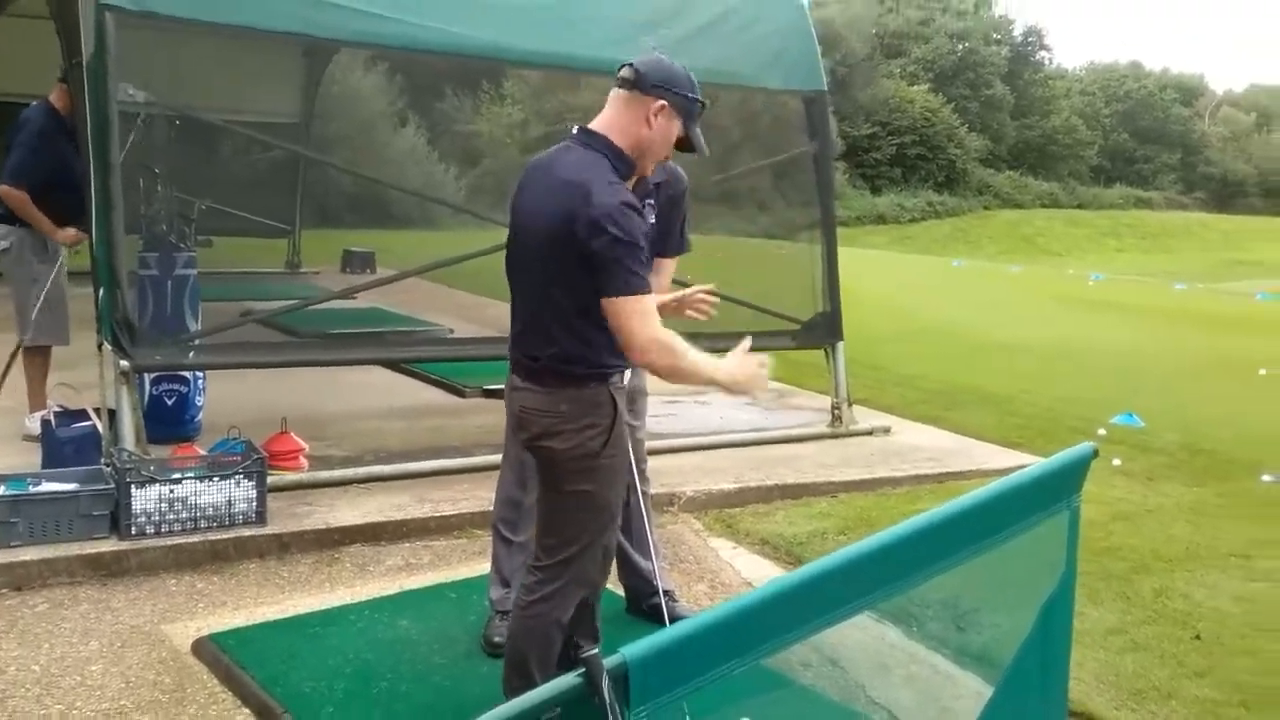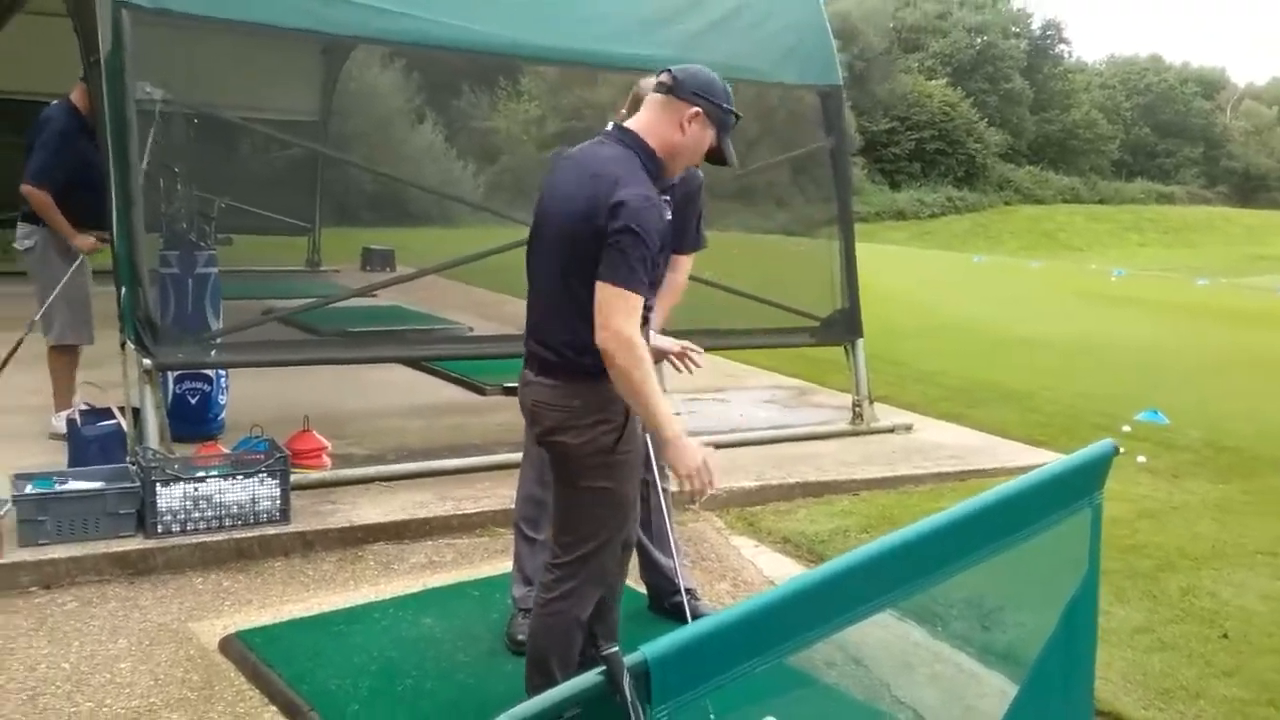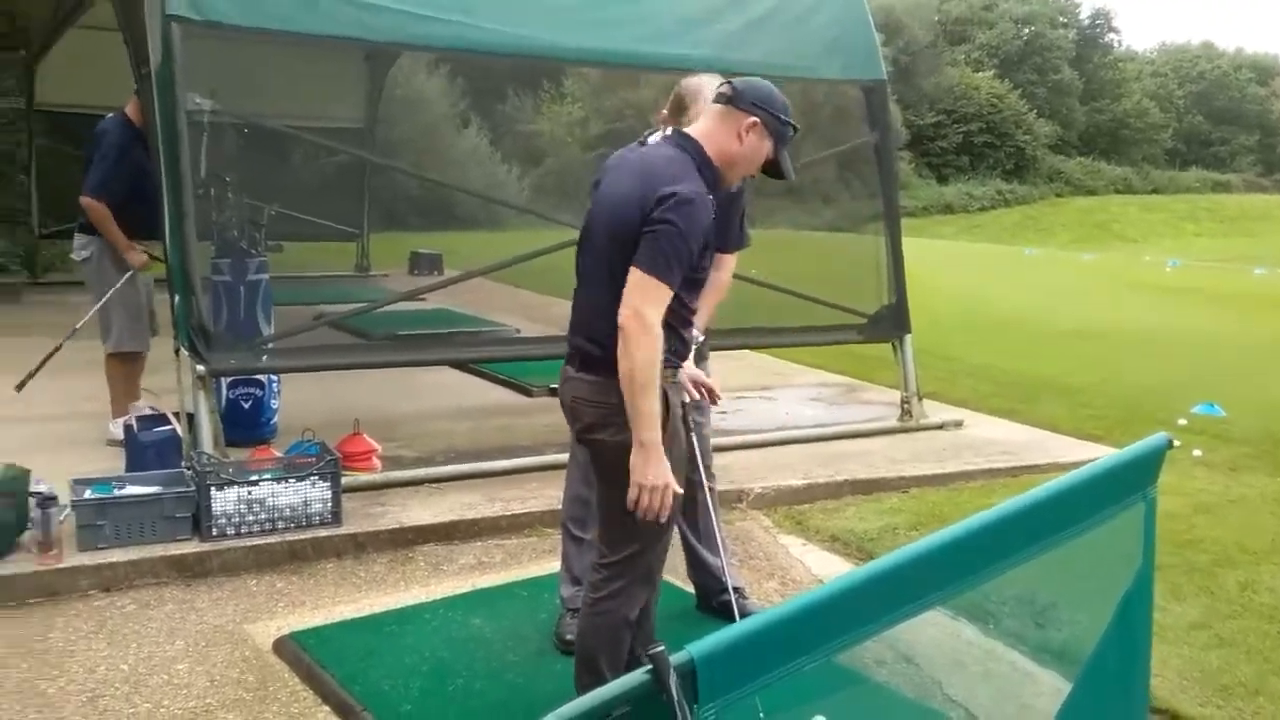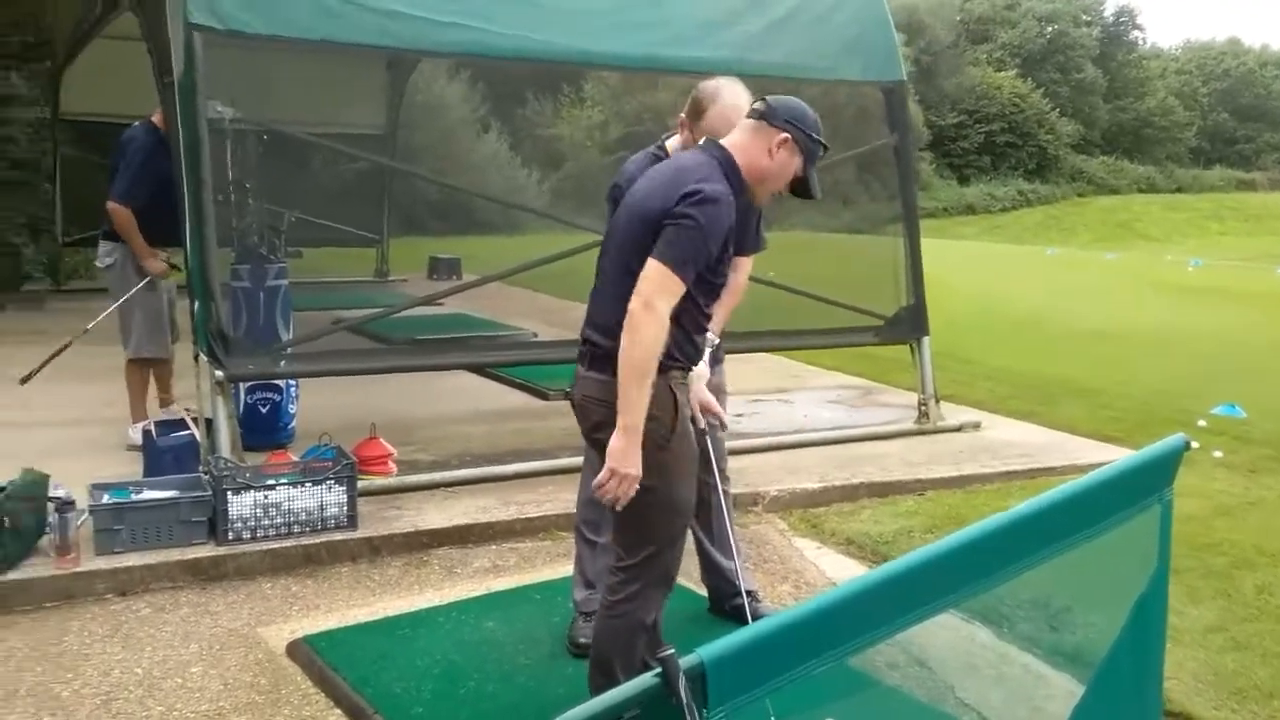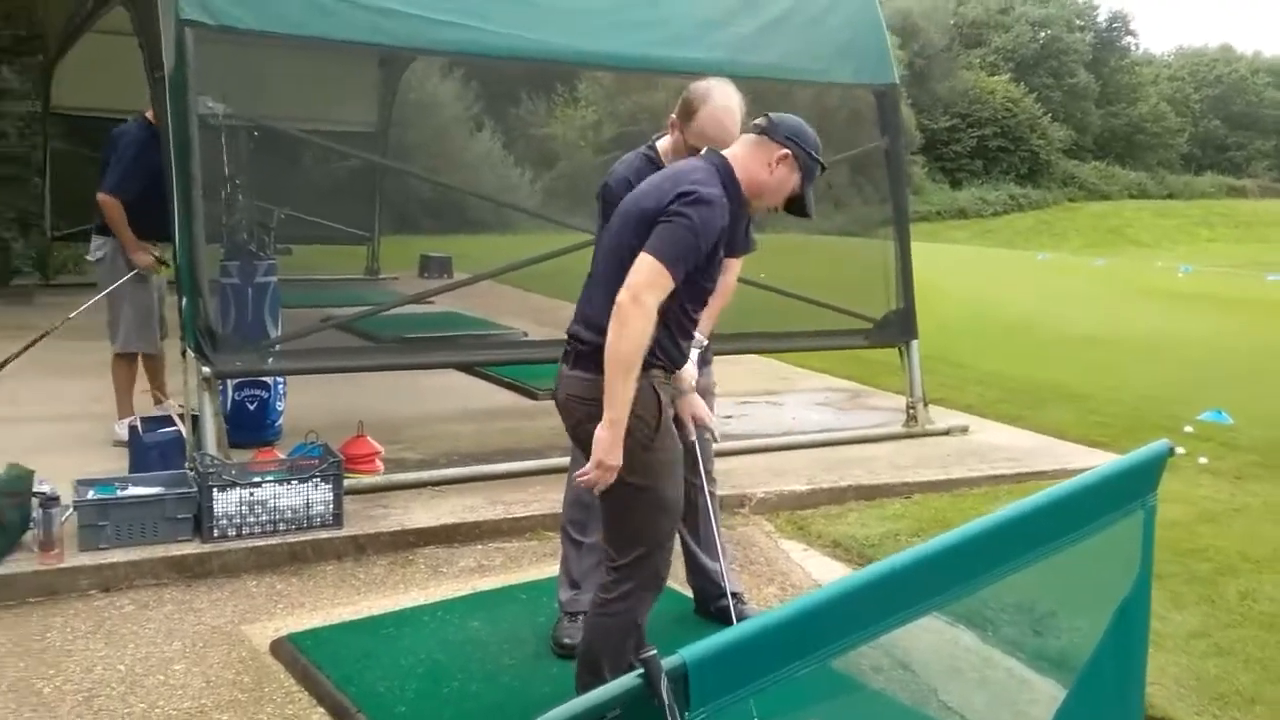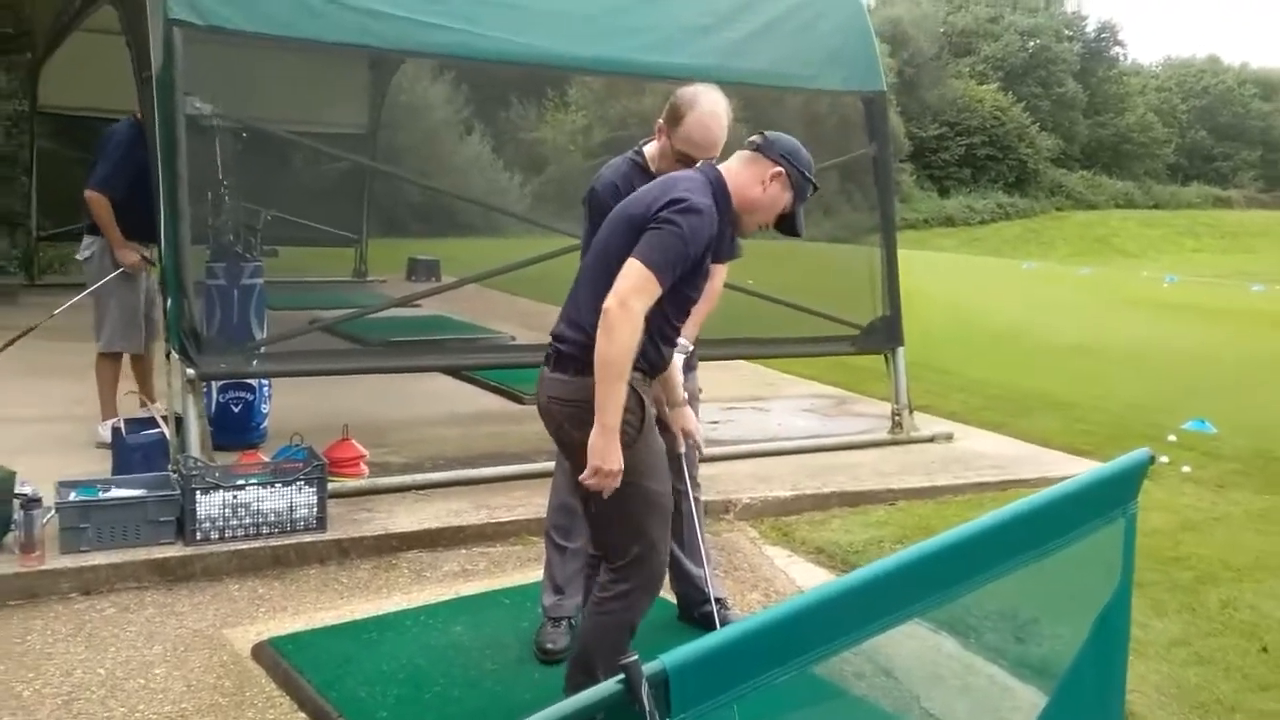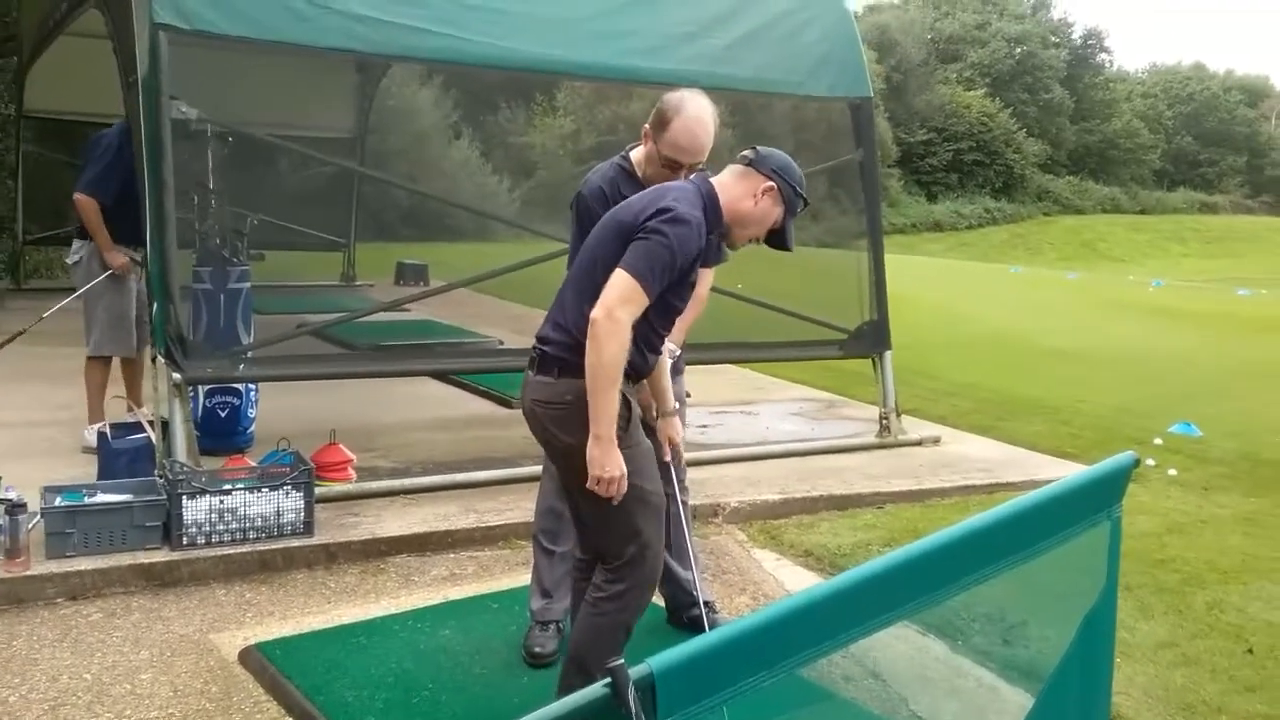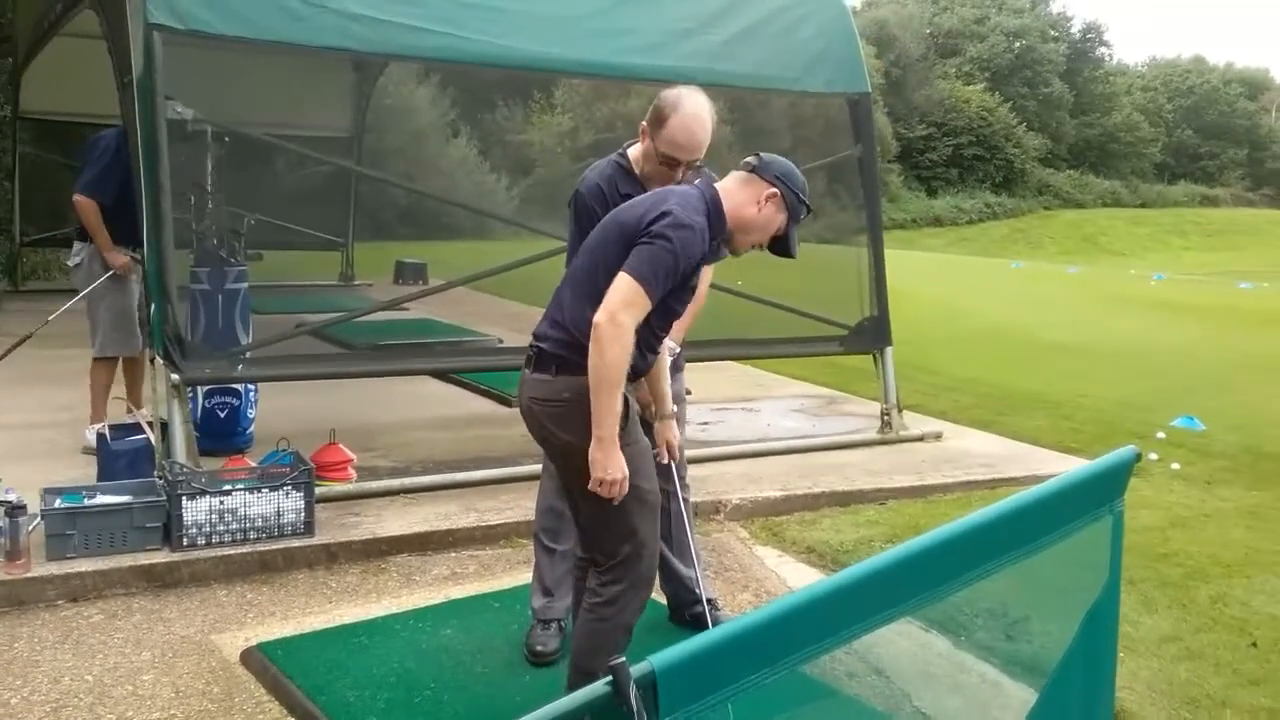
dt=0.1s
person 1, frame 1
left shoulder: (546, 169)
right shoulder: (606, 200)
right elbow: (640, 341)
left wrist: (649, 297)
right wrist: (725, 373)
left hip: (540, 384)
right hip: (577, 401)
left knee: (588, 540)
right knee: (562, 563)
left ankle: (575, 664)
right ankle: (526, 705)
person 1, frame 2
left shoulder: (577, 162)
right shoulder: (634, 198)
right elbow: (614, 337)
left wrist: (646, 340)
right wrist: (674, 438)
left hip: (555, 379)
right hip: (585, 396)
left knee: (608, 538)
right knee: (581, 560)
left ankle: (593, 672)
person 1, frame 3
left shoulder: (634, 162)
right shoulder: (685, 196)
right elbow: (636, 322)
left wrist: (673, 365)
right wrist: (647, 447)
left hip: (595, 377)
right hip: (623, 394)
left knee: (641, 544)
right knee: (627, 560)
left ankle: (634, 673)
person 1, frame 4
left shoulder: (681, 173)
right shoulder: (711, 197)
right elbow: (646, 310)
left wrist: (686, 383)
right wrist: (629, 435)
left hip: (615, 379)
right hip: (636, 394)
left knee: (648, 548)
right knee: (646, 562)
left ankle: (643, 676)
person 1, frame 5
left shoulder: (686, 180)
right shoulder: (706, 200)
right elbow: (633, 304)
left wrist: (681, 389)
right wrist: (613, 427)
left hip: (594, 377)
right hip: (617, 390)
left knee: (634, 547)
right knee: (638, 562)
left ankle: (627, 678)
person 1, frame 6
left shoulder: (686, 198)
right shoulder: (694, 210)
right elbow: (620, 308)
left wrist: (675, 400)
right wrist: (606, 431)
left hip: (578, 382)
right hip: (595, 389)
left knee: (616, 552)
right knee: (637, 562)
left ankle: (609, 685)
person 1, frame 7
left shoulder: (679, 208)
right shoulder: (683, 220)
right elbow: (608, 319)
left wrist: (667, 411)
right wrist: (604, 440)
left hip: (563, 385)
right hip: (581, 392)
left knee: (603, 554)
right knee: (634, 561)
left ankle: (596, 686)
person 1, frame 8
left shoulder: (681, 213)
right shoulder: (686, 225)
right elbow: (610, 323)
left wrist: (664, 413)
right wrist: (606, 442)
left hip: (559, 383)
right hip: (577, 390)
left knee: (606, 555)
right knee: (626, 566)
left ankle: (596, 686)
person 2, frame 1
left shoulder: (671, 183)
left elbow: (662, 270)
left knee: (626, 468)
right knee: (527, 475)
left ankle: (646, 590)
right ankle: (508, 603)
person 2, frame 2
left shoulder: (685, 179)
left elbow: (679, 263)
left wrist: (646, 335)
left knee: (648, 467)
right knee: (547, 471)
left ankle: (667, 586)
right ankle: (530, 599)
person 2, frame 3
left shoulder: (728, 179)
left elbow: (723, 263)
left wrist: (690, 336)
left knee: (694, 467)
right knee: (593, 473)
left ankle: (715, 585)
right ankle: (578, 599)
person 2, frame 4
right shoulder: (637, 180)
left elbow: (739, 267)
left wrist: (705, 340)
left knee: (709, 471)
right knee: (609, 473)
left ankle: (729, 589)
right ankle: (590, 603)
person 2, frame 5
right shoulder: (626, 181)
left elbow: (728, 268)
left wrist: (694, 342)
left hip: (688, 348)
left knee: (696, 472)
left ankle: (714, 590)
right ankle: (577, 603)
person 2, frame 6
right shoulder: (613, 186)
left elbow: (714, 273)
left wrist: (679, 346)
left knee: (680, 478)
right knee: (580, 479)
left ankle: (698, 595)
right ankle: (561, 609)
person 2, frame 7
right shoulder: (600, 191)
left elbow: (701, 279)
left wrist: (666, 351)
left knee: (668, 482)
right knee: (568, 484)
left ankle: (685, 599)
right ankle: (549, 613)
person 2, frame 8
left shoulder: (705, 191)
right shoulder: (597, 189)
left elbow: (700, 276)
left wrist: (665, 348)
left knee: (670, 478)
right knee: (568, 482)
left ankle: (688, 596)
right ankle: (550, 611)
person 3, frame 1
left shoulder: (58, 124)
right shoulder: (38, 125)
right wrist: (54, 232)
left hip: (45, 237)
left knee: (47, 325)
right knee: (40, 326)
left ankle: (42, 405)
right ankle: (36, 417)
person 3, frame 2
left shoulder: (79, 123)
right shoulder: (60, 125)
right elbow: (31, 188)
right wrist: (73, 236)
left hip: (71, 235)
right hip: (50, 237)
left knee: (76, 323)
right knee: (65, 325)
left ankle: (71, 403)
right ankle: (62, 415)
person 3, frame 3
left shoulder: (133, 135)
right shoulder: (117, 137)
right elbow: (90, 200)
right wrist: (126, 250)
left hip: (128, 245)
right hip: (107, 247)
left knee: (141, 329)
right knee: (123, 334)
left ankle: (134, 405)
right ankle: (119, 422)
person 3, frame 4
left shoulder: (159, 142)
right shoulder: (142, 144)
right elbow: (116, 206)
right wrist: (145, 256)
left hip: (154, 252)
right hip: (131, 254)
left knee: (164, 335)
right knee: (143, 341)
left ankle: (168, 407)
right ankle: (138, 427)
person 3, frame 5
left shoulder: (152, 138)
right shoulder: (135, 139)
right elbow: (107, 198)
right wrist: (133, 250)
left hip: (145, 247)
right hip: (121, 249)
left knee: (153, 331)
right knee: (131, 336)
left ankle: (162, 404)
right ankle: (125, 423)
person 3, frame 6
left shoulder: (145, 138)
right shoulder: (125, 137)
right elbow: (94, 194)
right wrist: (120, 248)
left hip: (138, 248)
right hip: (113, 250)
left knee: (145, 333)
right knee: (116, 337)
left ankle: (150, 407)
right ankle: (108, 424)
person 3, frame 7
left shoulder: (135, 143)
right shoulder: (114, 142)
right elbow: (83, 197)
right wrist: (108, 250)
left hip: (129, 254)
right hip: (102, 254)
left knee: (137, 339)
right knee: (105, 341)
left ankle: (137, 412)
right ankle: (95, 428)
person 3, frame 8
right shoulder: (112, 143)
right elbow: (82, 198)
right wrist: (109, 250)
left hip: (132, 254)
right hip: (104, 256)
left knee: (138, 340)
right knee: (111, 343)
left ankle: (137, 413)
right ankle: (96, 429)
